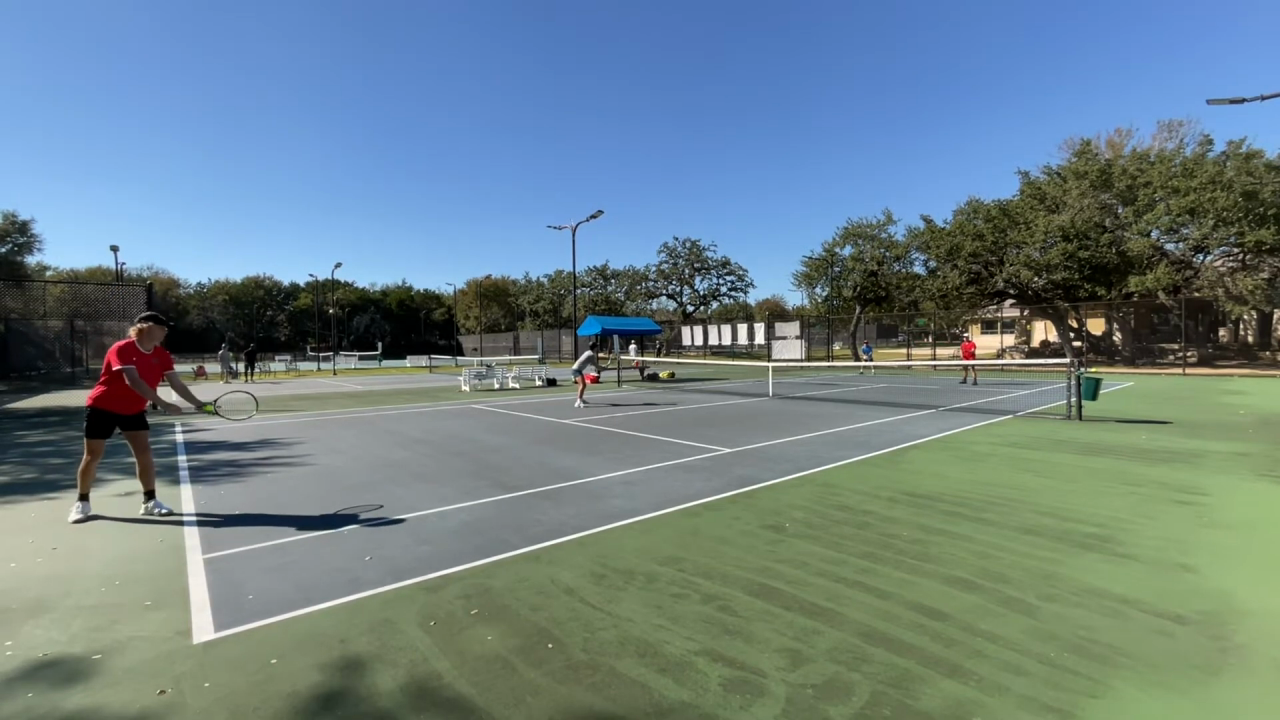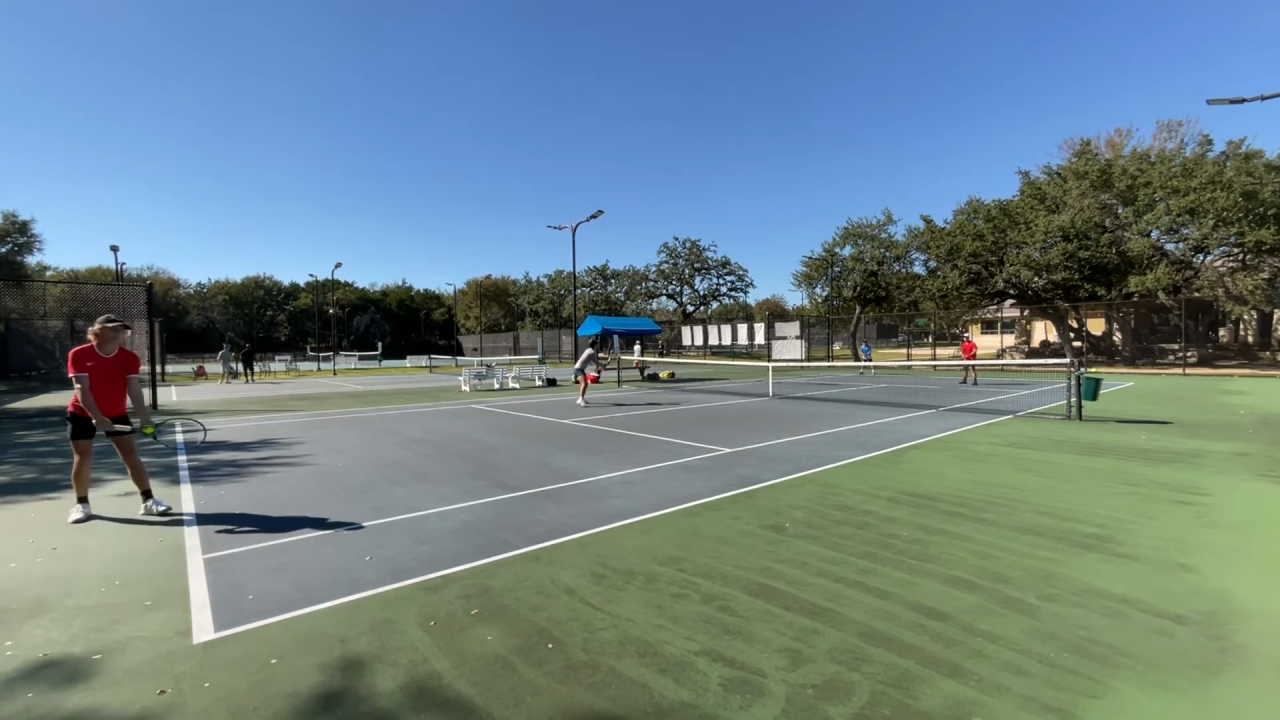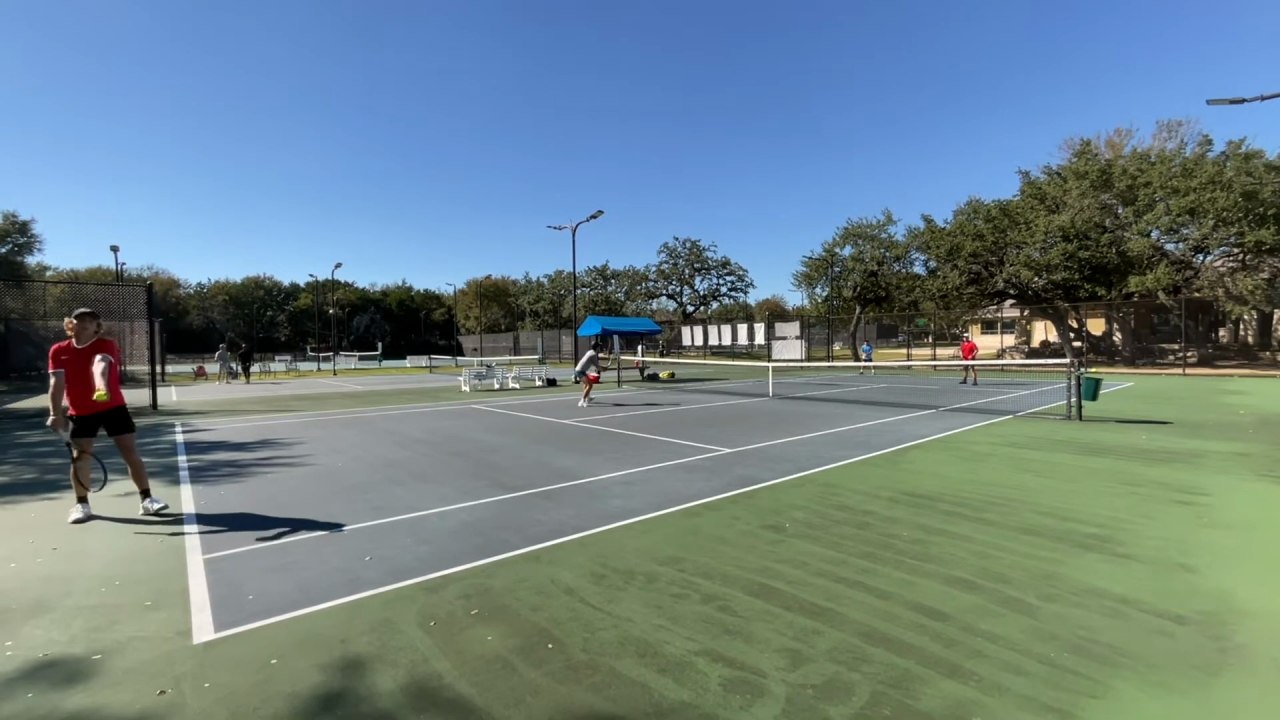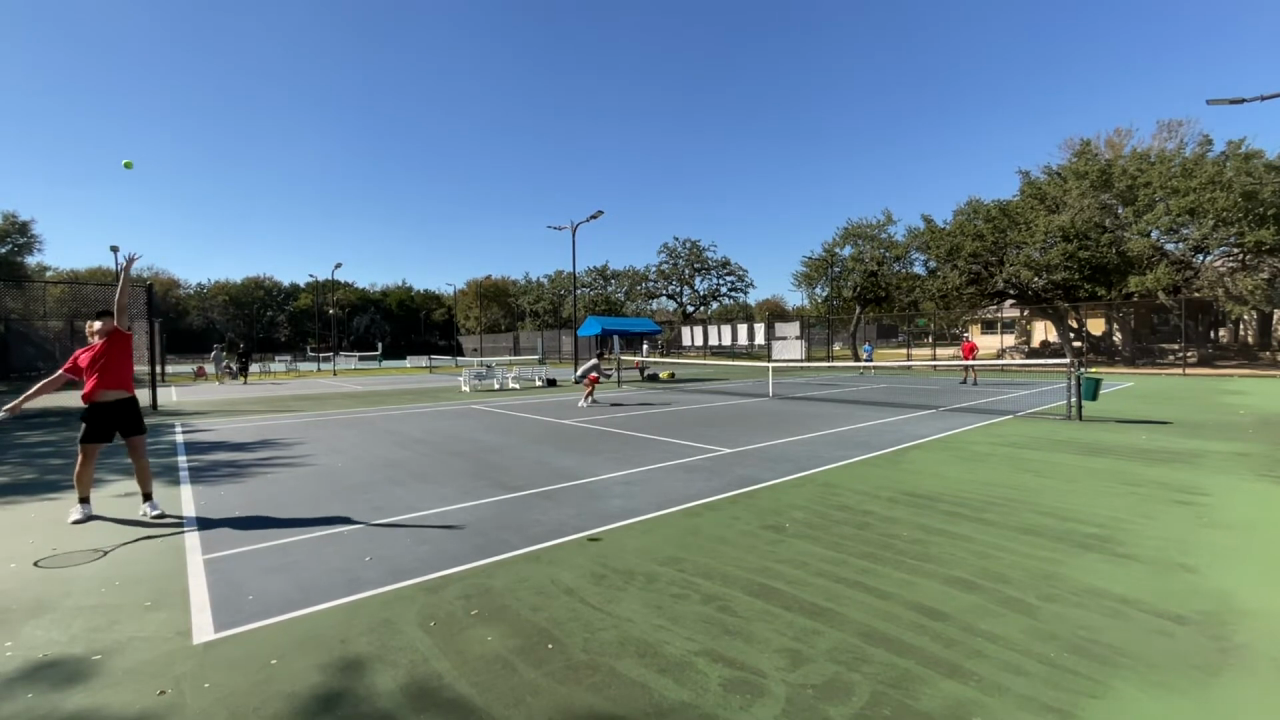
dt=0.4s
person 1, frame 1
left shoulder: (162, 355)
right shoulder: (121, 349)
left elbow: (176, 383)
right elbow: (133, 381)
left wrist: (199, 403)
right wrist: (162, 404)
left hip: (133, 410)
right hip: (102, 408)
left knee: (144, 453)
right knee: (93, 456)
left ankle: (150, 501)
right ankle: (82, 502)
person 1, frame 2
left shoulder: (130, 358)
right shoulder: (79, 355)
left elbow: (134, 390)
right elbow: (82, 388)
left wrist: (145, 419)
right wrist: (96, 417)
left hip: (116, 415)
right hip: (82, 414)
left knee: (131, 456)
right knee: (83, 458)
left ankle: (149, 501)
right ankle: (82, 504)
person 1, frame 3
left shoulder: (105, 345)
right shoulder: (58, 351)
left elbow: (101, 365)
right elbow: (56, 384)
left wrist: (102, 388)
right wrist: (55, 413)
left hip: (113, 408)
right hip: (80, 413)
left knee: (131, 454)
right knee: (80, 458)
left ankle: (147, 500)
right ankle: (82, 504)
person 1, frame 4
left shoulder: (121, 338)
right shoulder: (82, 355)
left elbow: (121, 306)
right elbow: (55, 381)
left wrist: (126, 272)
left hip: (126, 405)
right hip: (97, 410)
left knee: (140, 456)
right knee: (86, 461)
left ankle: (148, 502)
right ankle: (83, 504)
